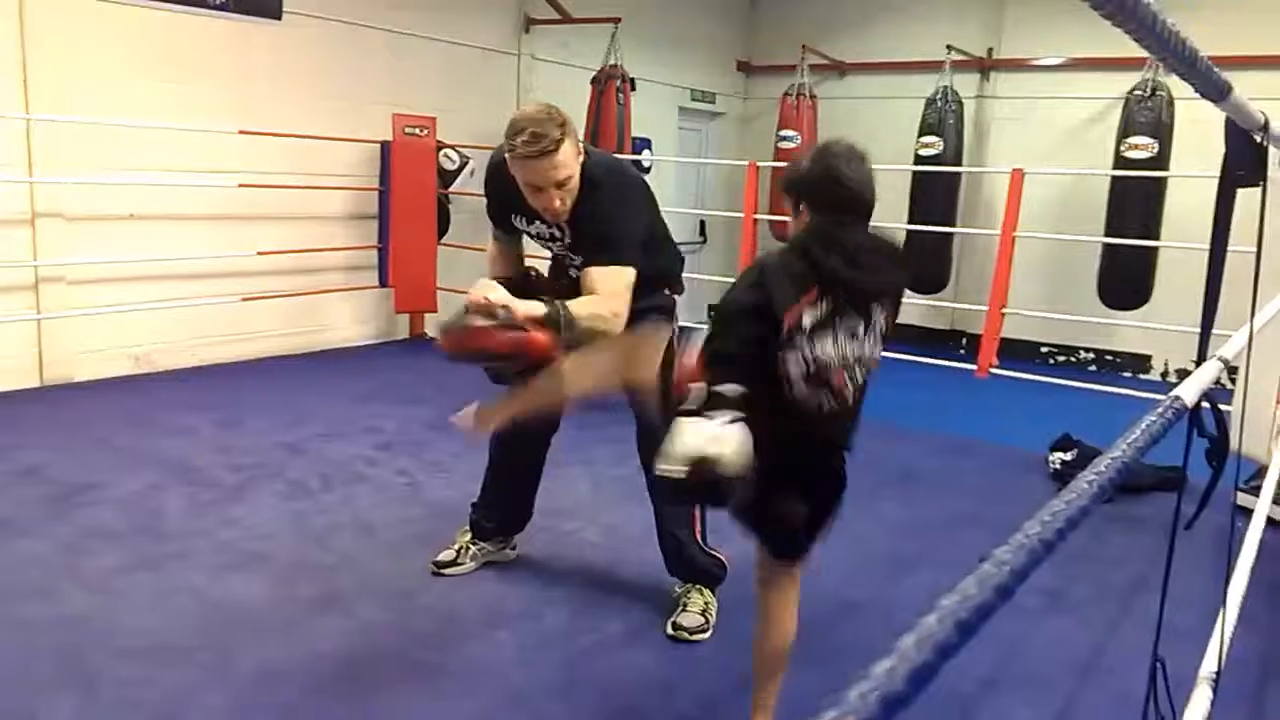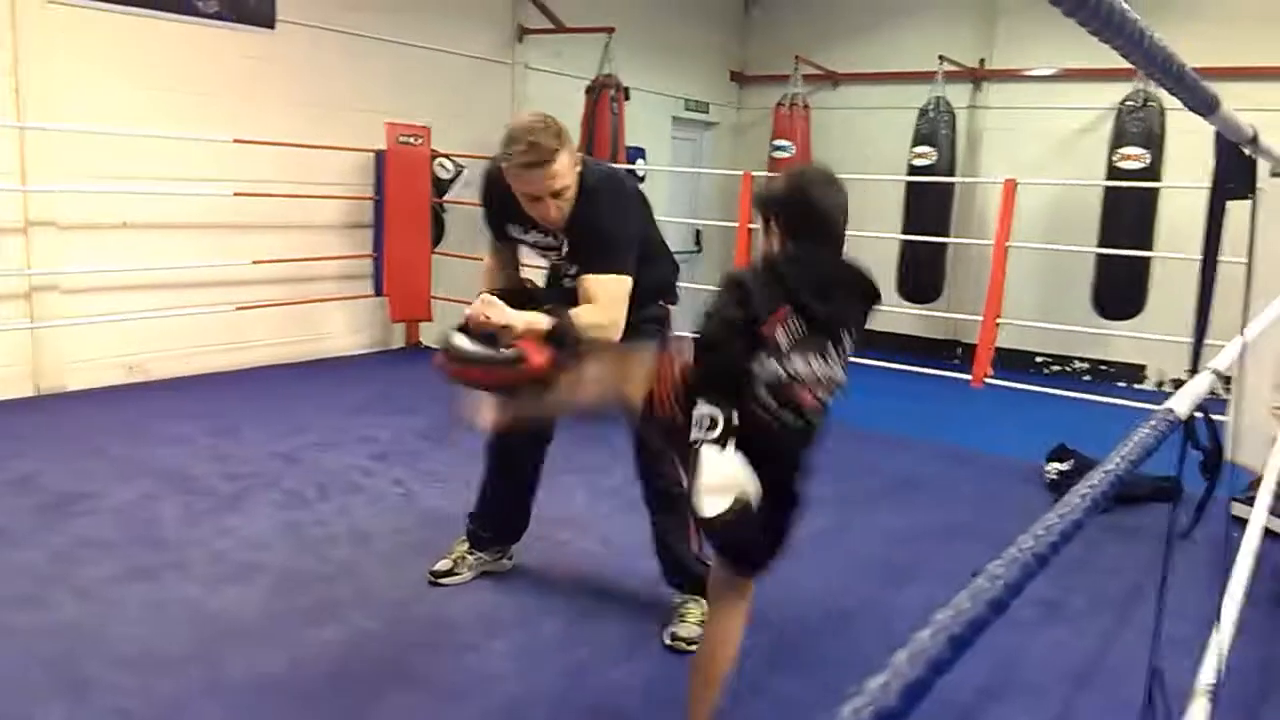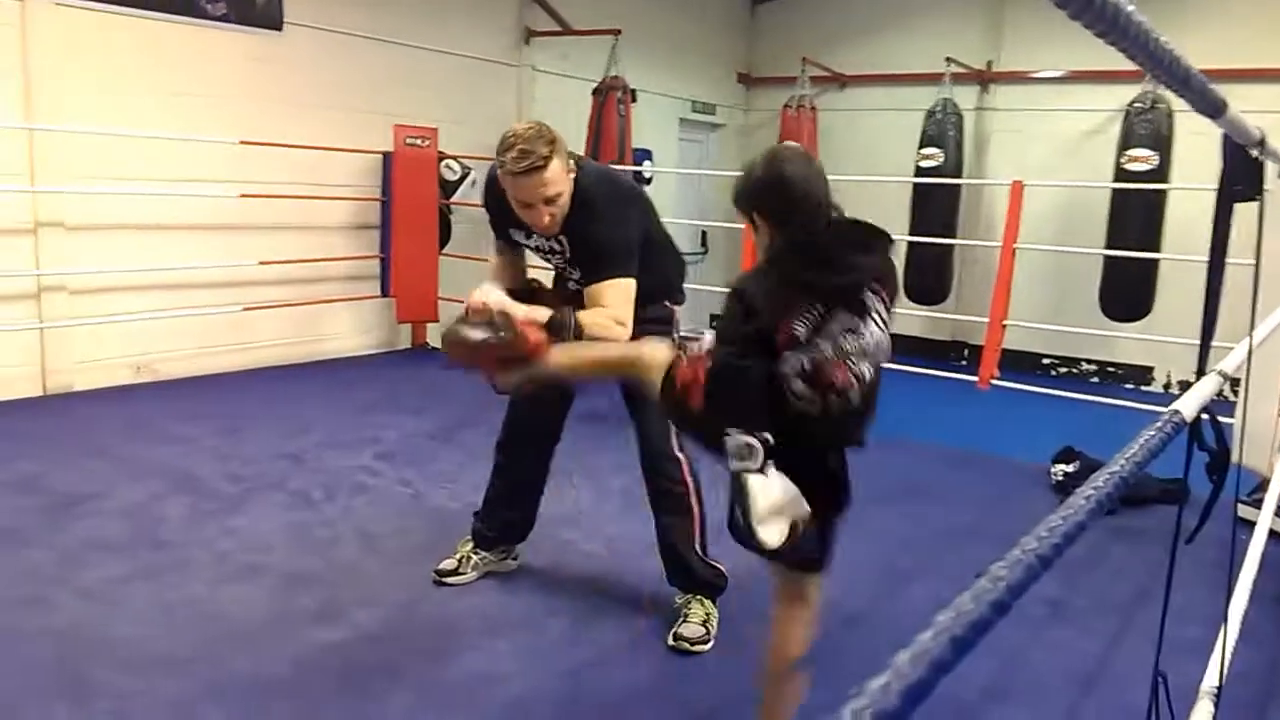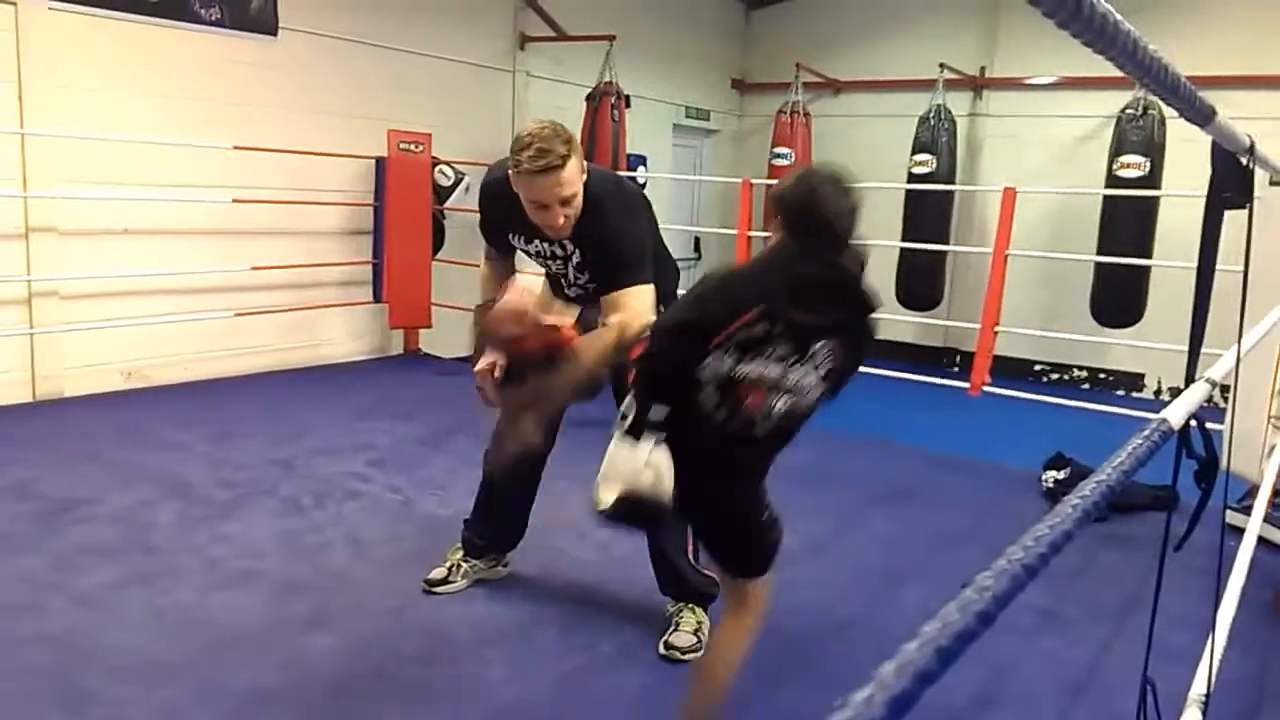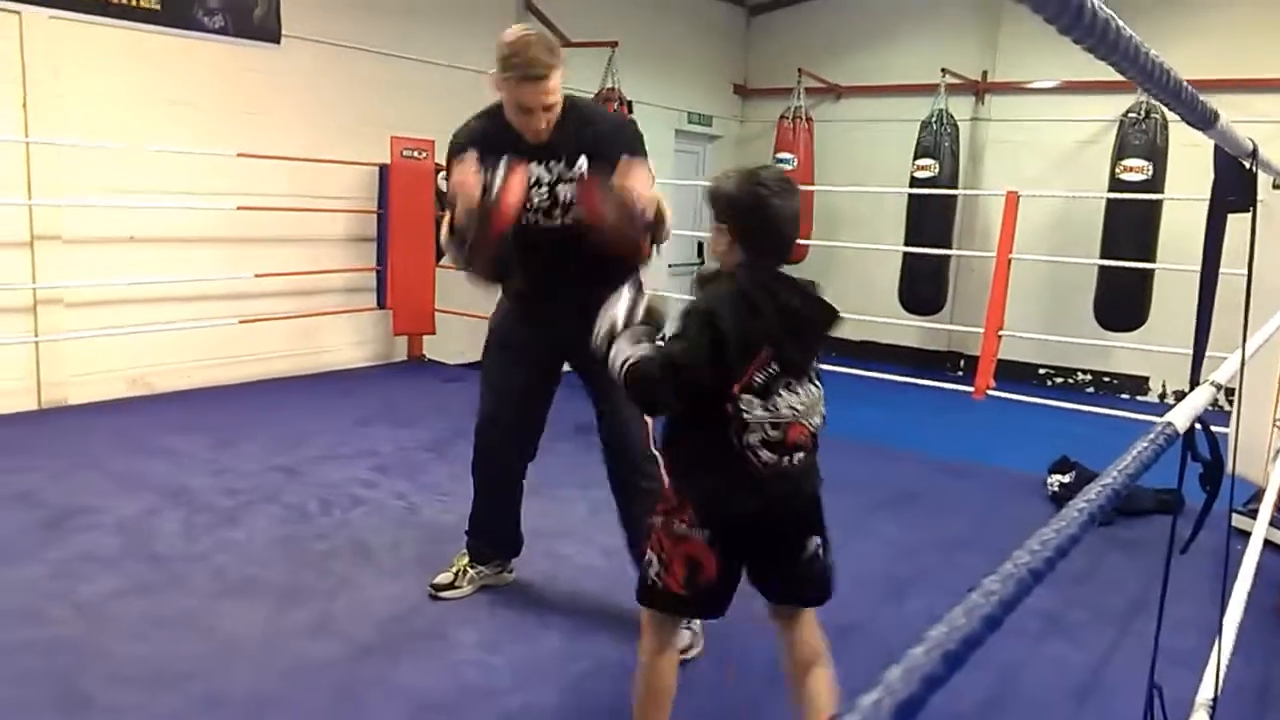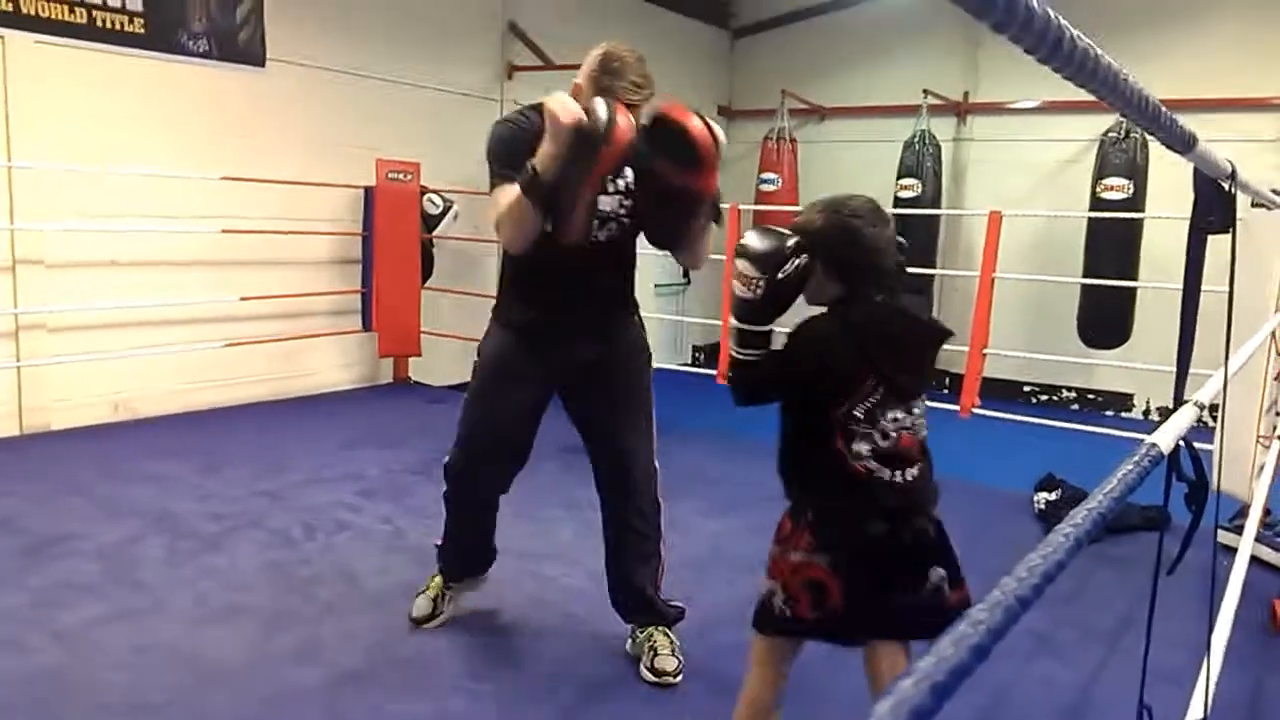
dt=0.5s
person 1, frame 1
left shoulder: (616, 190)
right shoulder: (501, 173)
left elbow: (609, 316)
right elbow: (505, 241)
left wrist: (523, 309)
right wrist: (501, 314)
left hip: (642, 295)
right hip: (569, 287)
left knee: (659, 431)
right knee: (523, 411)
left ankle: (697, 579)
right ankle: (491, 533)
person 1, frame 2
left shoulder: (611, 199)
right shoulder: (496, 185)
left elbow: (607, 326)
right elbow: (502, 253)
left wrist: (520, 319)
right wrist: (498, 325)
left hip: (636, 309)
right hip: (564, 297)
left knee: (656, 445)
right knee: (517, 423)
left ankle: (692, 588)
right ankle: (489, 543)
person 1, frame 3
left shoulder: (609, 200)
right shoulder: (498, 190)
left elbow: (616, 328)
left wrist: (523, 313)
left hip: (641, 307)
right hip: (569, 300)
left knee: (658, 443)
right knee: (526, 422)
left ankle: (698, 589)
right ankle: (494, 542)
person 1, frame 4
left shoulder: (620, 209)
right shoulder: (498, 191)
left elbow: (631, 328)
right elbow: (497, 264)
left wrist: (553, 316)
right wrist: (493, 344)
left hip: (638, 319)
right hip: (562, 311)
right knee: (516, 431)
left ankle: (690, 598)
right ankle: (481, 551)
person 1, frame 5
left shoulder: (605, 129)
right shoulder: (476, 141)
left elbow: (647, 222)
left wrist: (640, 204)
right wrist: (466, 213)
left hip: (603, 300)
right hip: (526, 302)
left knee: (629, 444)
right knee: (497, 435)
right ankle: (489, 555)
person 1, frame 6
left shoulder: (653, 148)
right shoulder: (520, 133)
left elbow: (689, 251)
right elbow: (513, 232)
left wrist: (702, 186)
right wrist: (553, 152)
left hip: (610, 337)
right hip: (524, 333)
left knee: (631, 479)
right knee: (475, 465)
left ankle: (648, 620)
right ankle: (457, 570)
person 2, frame 1
left shoulder: (776, 270)
right shoulder: (885, 275)
left elbow: (728, 348)
left wrist: (706, 418)
left hip: (743, 434)
right hip: (817, 464)
left knee: (632, 357)
right knee: (779, 579)
left ankle: (505, 409)
person 2, frame 2
left shoulder: (752, 286)
right shoulder: (853, 294)
left elbow: (713, 372)
left wrist: (713, 441)
left hip: (724, 459)
right hip: (774, 474)
right knee: (731, 598)
person 2, frame 3
left shoulder: (762, 288)
right shoulder: (873, 259)
left elbow: (742, 410)
left wrist: (752, 476)
left hip: (764, 455)
right hip: (817, 463)
left knee: (651, 355)
right knee: (798, 598)
left ankle: (526, 363)
person 2, frame 4
left shoulder: (734, 287)
right shoulder: (854, 320)
left elbow: (664, 353)
left wrist: (637, 428)
left hip: (683, 444)
right hip: (732, 476)
right knee: (746, 605)
person 2, frame 5
left shoulder: (716, 309)
right shoulder: (805, 308)
left elbow: (653, 389)
left wrist: (622, 340)
left hip: (709, 502)
right hip: (791, 497)
left knee: (659, 628)
right knee: (798, 620)
person 2, frame 6
left shoulder: (820, 339)
right shoulder: (910, 328)
left elbow: (747, 384)
left wrist: (752, 309)
left hip: (831, 525)
right hip: (906, 522)
left knee: (771, 654)
right knee: (886, 650)
